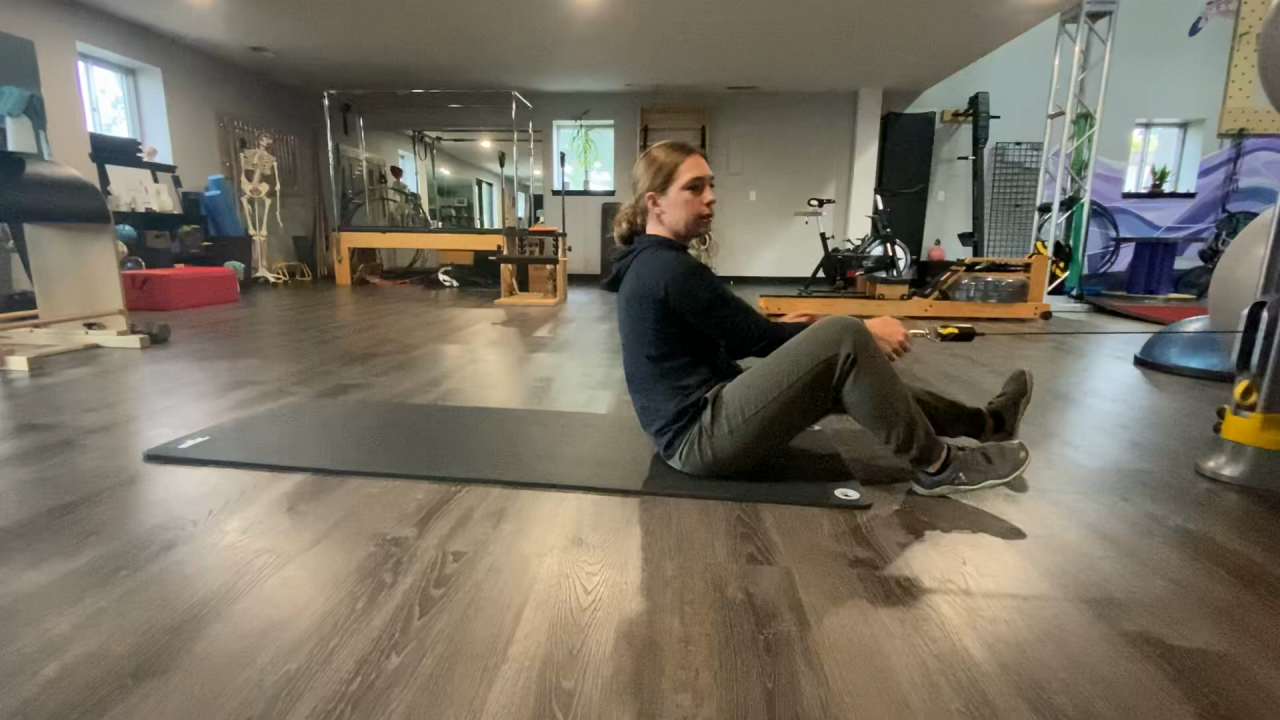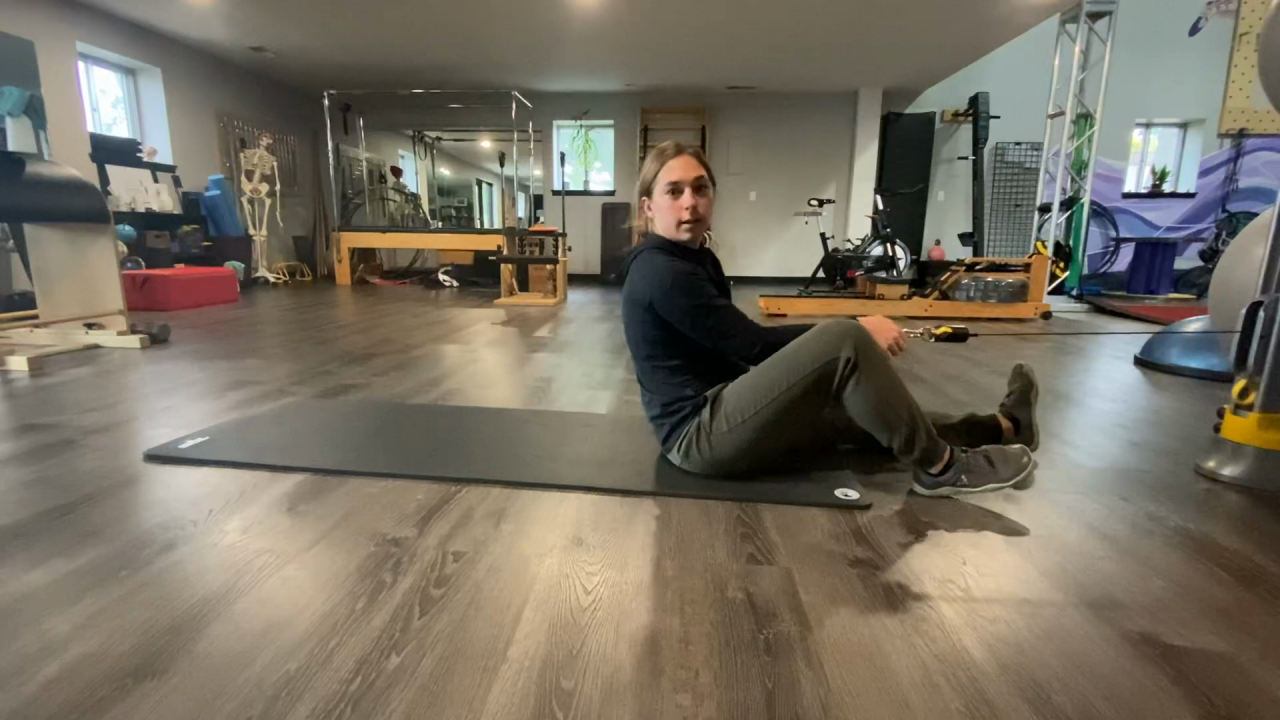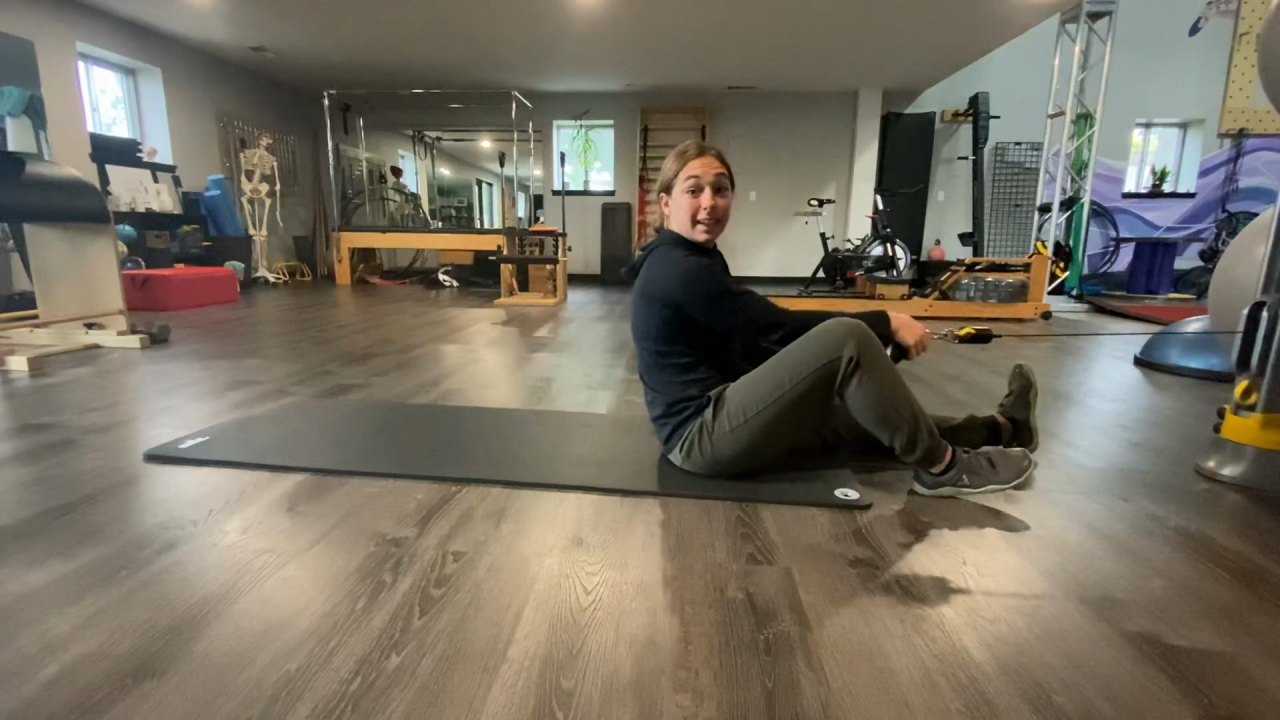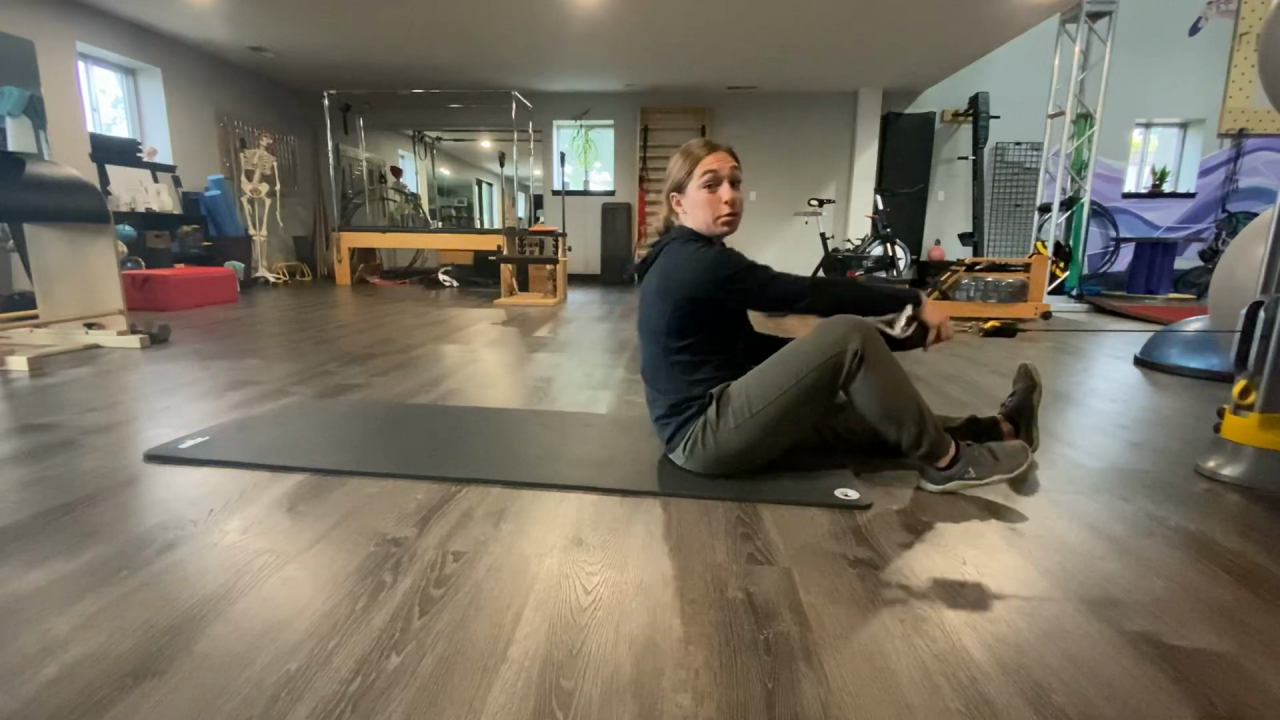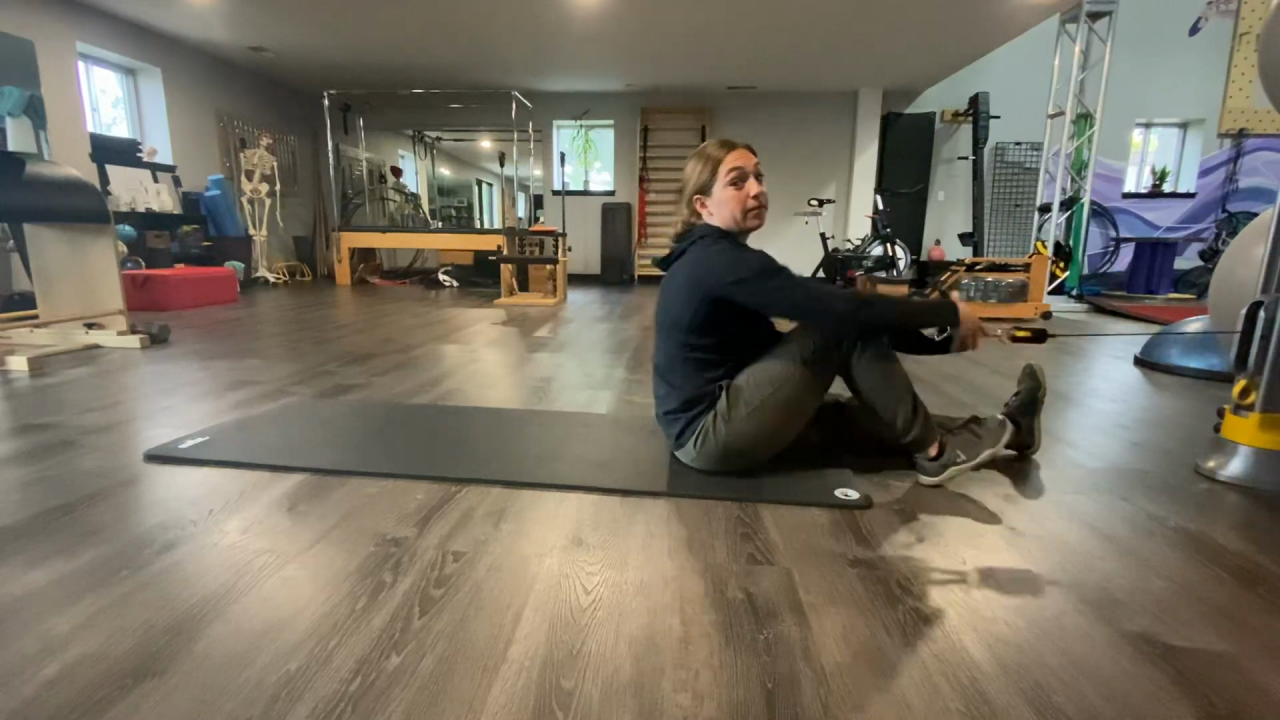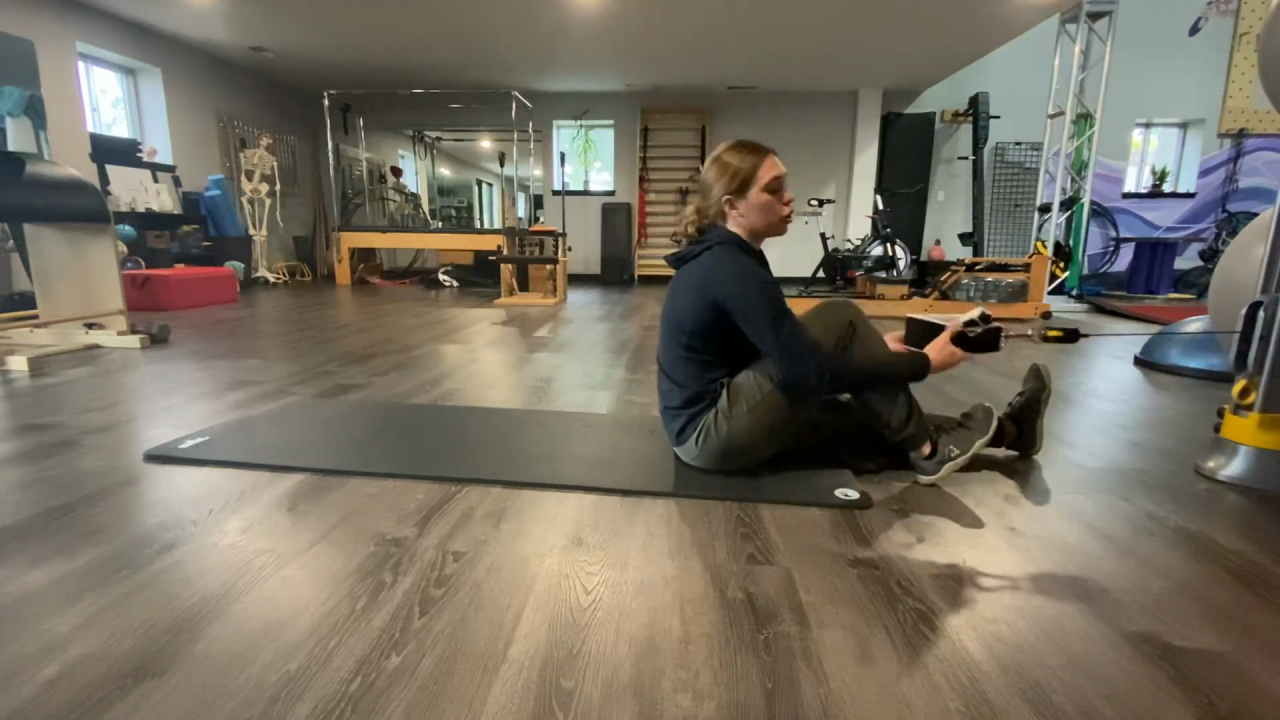
dt=0.3s
person 1, frame 1
left shoulder: (654, 263)
right shoulder: (670, 270)
right elbow: (761, 337)
left wrist: (787, 330)
right wrist: (866, 333)
left hip: (704, 421)
right hip: (701, 441)
left knee: (843, 384)
right knee: (843, 338)
left ankle: (987, 421)
right ankle: (937, 464)
person 1, frame 2
left shoulder: (698, 260)
right shoulder: (662, 275)
right elbow: (752, 344)
right wrist: (856, 330)
left hip: (718, 420)
right hip: (700, 438)
right knee: (843, 341)
left ankle: (1003, 427)
right ankle: (939, 465)
person 1, frame 3
left shoulder: (699, 258)
right shoulder: (680, 270)
left elbow: (737, 344)
right elbow: (777, 323)
right wrist: (885, 324)
left hip: (717, 419)
right hip: (702, 437)
right knee: (846, 338)
left ankle: (1000, 429)
right ankle: (942, 466)
person 1, frame 4
left shoulder: (690, 256)
right shoulder: (699, 262)
left elbow: (744, 344)
right elbow: (806, 294)
left wrist: (815, 358)
right wrist: (912, 299)
left hip: (713, 418)
right hip: (704, 437)
left knee: (859, 411)
right knee: (850, 334)
left ankle: (1000, 429)
right ankle: (945, 460)
person 1, frame 5
left shoulder: (707, 254)
right shoulder: (726, 261)
left elbow: (769, 343)
right elbow: (837, 307)
right wrist: (945, 310)
left hip: (711, 422)
right hip: (713, 436)
left knee: (862, 414)
right knee: (840, 323)
left ankle: (1007, 429)
right ankle: (933, 450)
person 1, frame 6
left shoulder: (719, 255)
right shoulder: (735, 271)
left elbow: (789, 349)
right elbow: (815, 372)
left wrist: (870, 347)
right wrist: (923, 363)
left hip: (708, 423)
right hip: (713, 433)
left knee: (863, 413)
right knee: (839, 317)
left ankle: (1006, 430)
right ankle: (926, 449)
